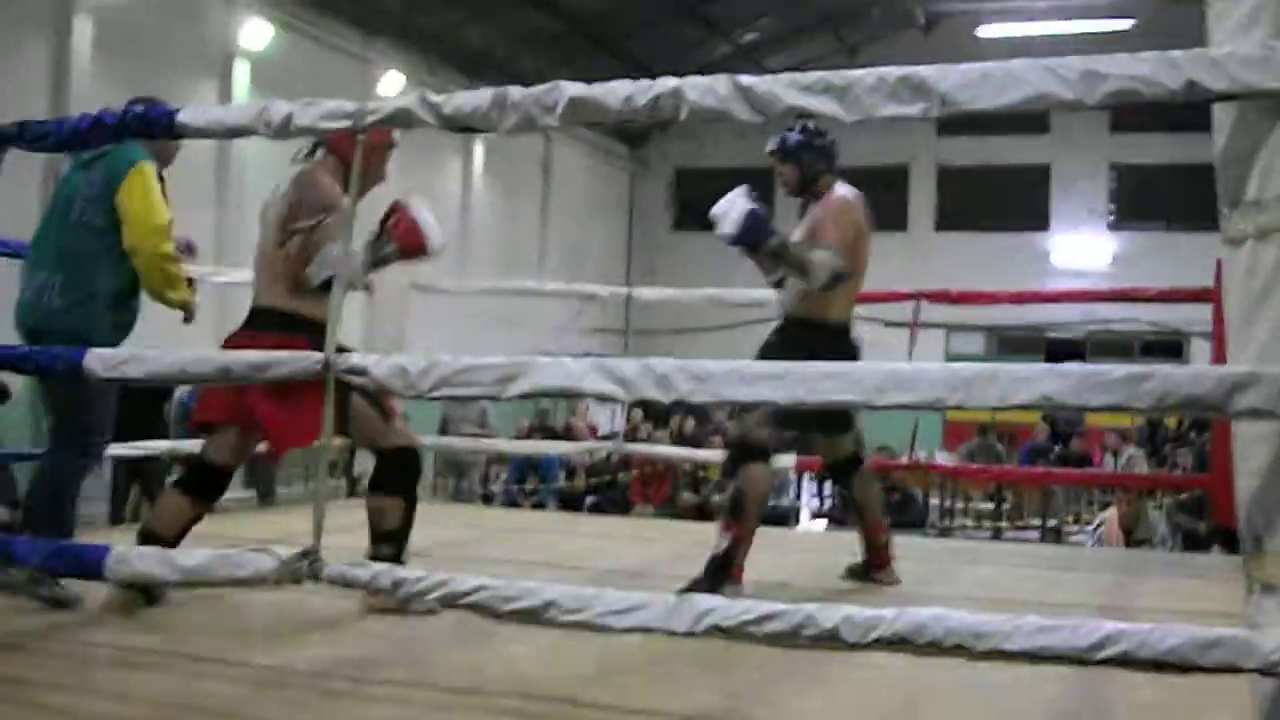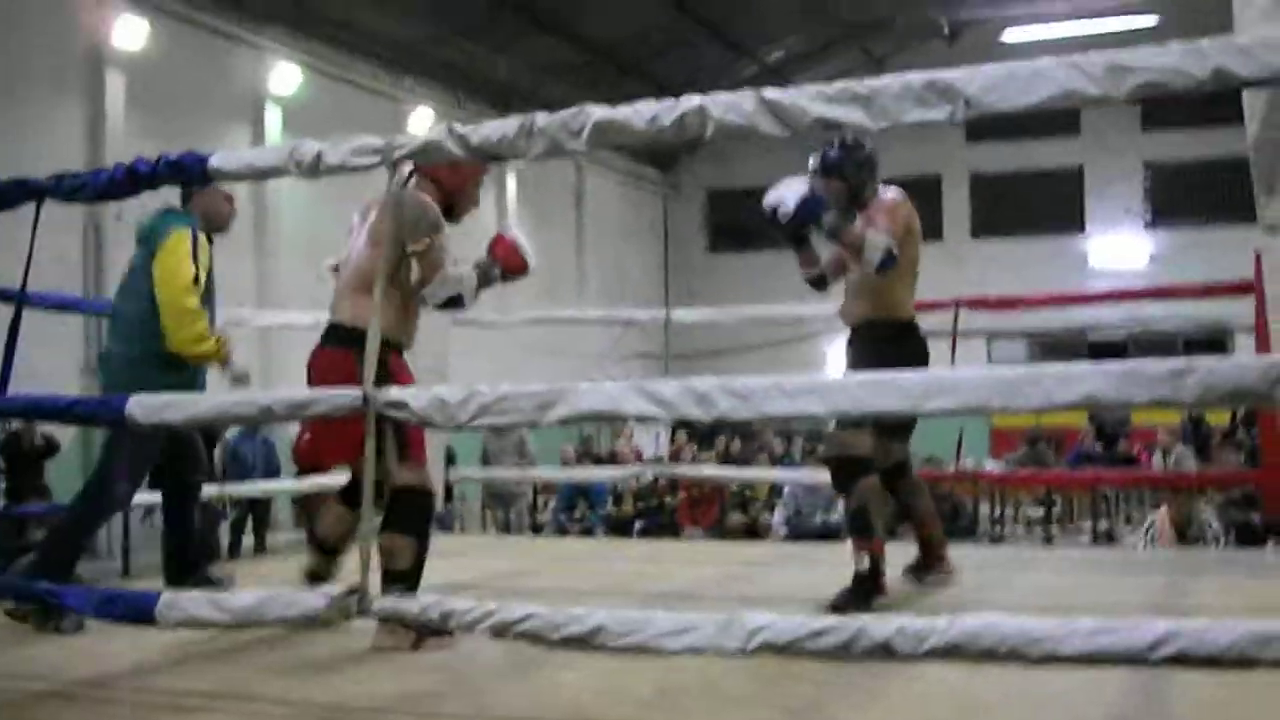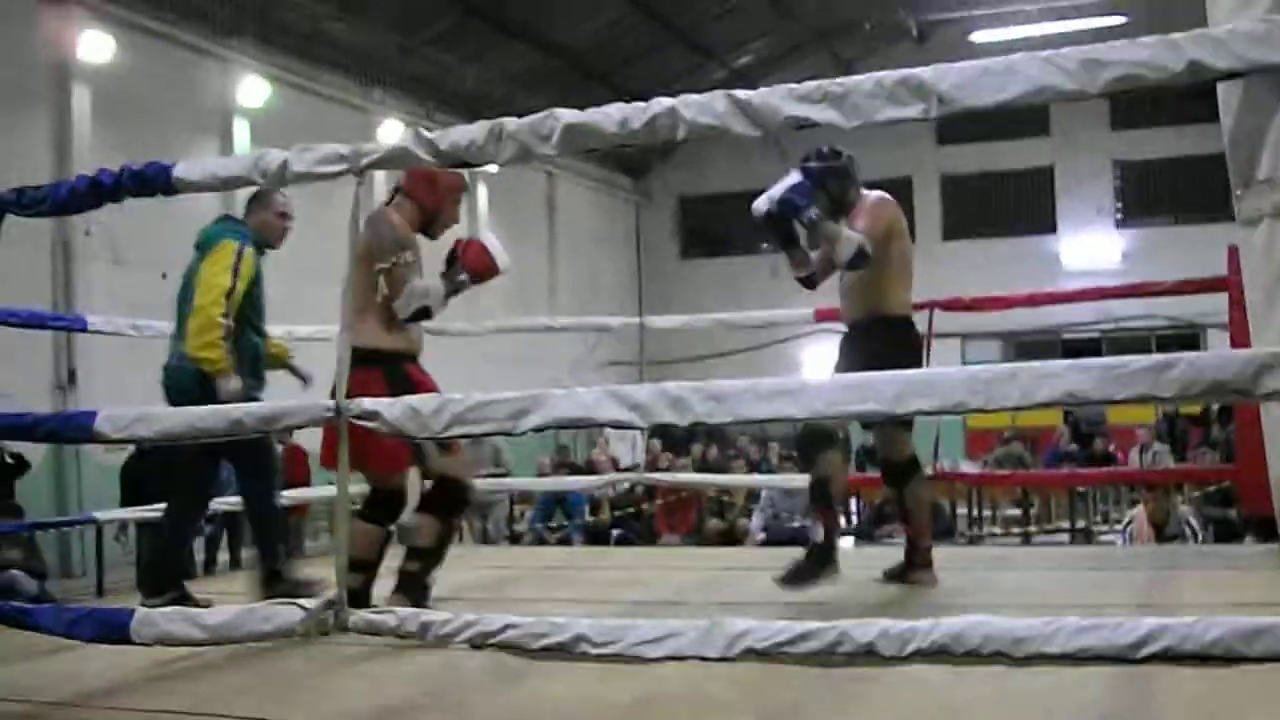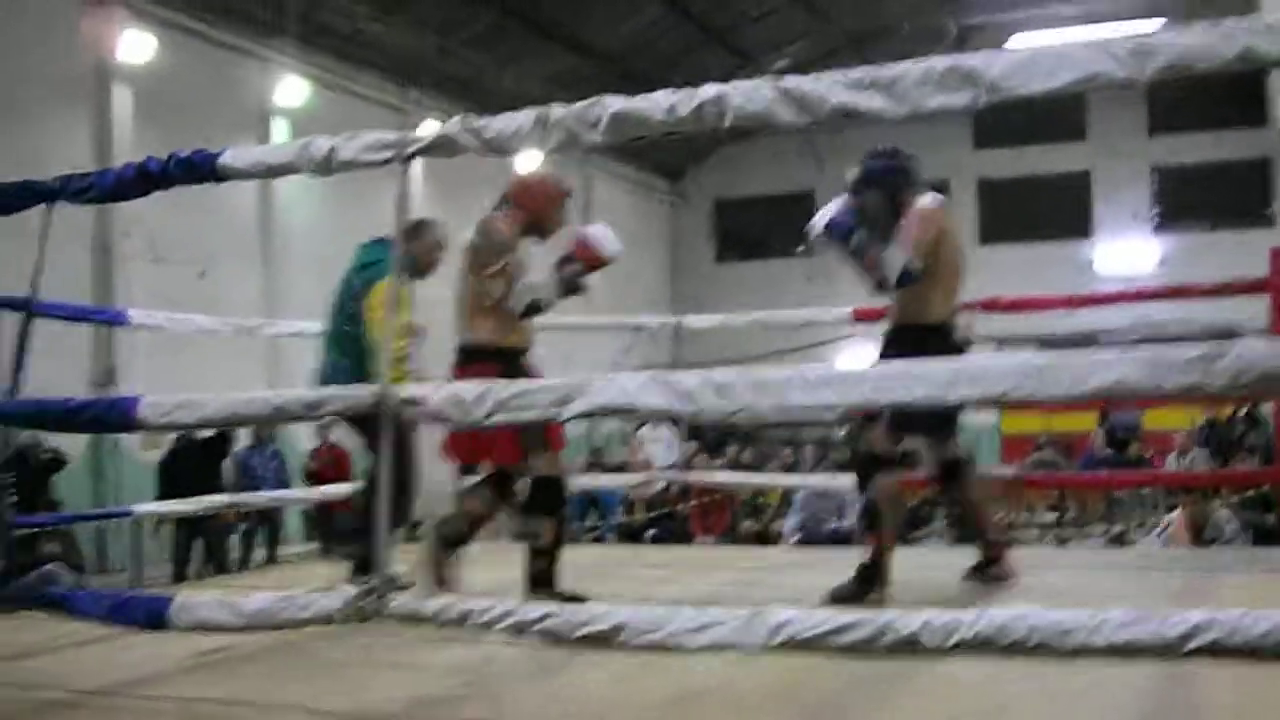
dt=0.4s
person 1, frame 1
left shoulder: (838, 204)
right shoulder: (827, 207)
left elbow: (827, 276)
right elbow: (791, 280)
left wrist: (769, 239)
right wrist: (758, 244)
left hip: (808, 342)
right hip: (831, 345)
left knee: (751, 441)
right knee: (844, 456)
left ankle: (726, 569)
right ankle: (879, 560)
person 1, frame 2
left shoulder: (890, 204)
right shoulder: (860, 218)
left elbow: (880, 260)
right elbow: (820, 279)
left wrist: (826, 219)
right wrist: (798, 235)
left hip: (889, 342)
right hip: (873, 343)
left knee: (849, 452)
right knee: (890, 458)
left ankle: (869, 576)
right ankle: (933, 554)
person 1, frame 3
left shoulder: (876, 205)
right shoulder: (850, 219)
left elbow: (855, 256)
right elbow: (810, 277)
left wrist: (809, 214)
right wrist: (788, 234)
left hip: (885, 338)
right hip: (870, 340)
left knee: (821, 425)
right knee: (896, 453)
left ankle: (824, 548)
right ankle: (919, 560)
person 1, frame 4
left shoulder: (926, 211)
right shoulder: (920, 215)
left elbow: (902, 273)
right elbow: (888, 278)
left wrist: (855, 239)
right wrist: (861, 242)
left hip: (916, 344)
right hip: (931, 343)
left knee: (878, 448)
right knee: (947, 456)
left ankle: (875, 572)
right ankle: (994, 556)
person 2, frame 1
left shoulder: (288, 191)
right shoulder: (320, 186)
right elbow: (324, 272)
left wrist: (380, 240)
right wrist: (388, 246)
left hip: (259, 339)
right hip: (296, 343)
left knee: (210, 470)
right knee: (398, 450)
left ankle: (135, 577)
person 2, frame 2
left shoulder: (380, 208)
right shoulder: (418, 208)
right elbow: (444, 290)
right wrist: (492, 269)
left hip: (337, 352)
right hip: (364, 360)
left knee: (368, 479)
right knee: (411, 487)
left ankle: (314, 581)
right ankle: (397, 619)
person 2, frame 3
left shoulder: (381, 230)
right shoulder: (389, 226)
right elbow: (412, 304)
left wrist: (451, 277)
right wrist: (464, 275)
left hip: (364, 372)
right hip: (385, 375)
left knee: (387, 492)
right knee: (454, 480)
left ankle: (355, 603)
right ankle: (409, 591)
person 2, frame 4
left shoulder: (500, 239)
right shoulder: (494, 234)
left elbow: (520, 299)
right elbow: (525, 299)
left wrist: (567, 274)
right wrist: (574, 268)
left hip: (479, 366)
right hip: (497, 367)
left knee: (503, 476)
right knee: (548, 475)
left ankle: (445, 545)
right ankle: (541, 585)
person 3, frame 1
left shoulder: (90, 165)
right shoulder: (135, 167)
right elbow: (152, 253)
left wrist: (165, 250)
right wrist: (182, 294)
left hip: (47, 314)
right hip: (79, 323)
left knee: (71, 435)
right knee: (82, 441)
person 3, frame 2
left shoulder: (172, 239)
right shoulder: (183, 238)
right elbow: (181, 308)
right wrist: (219, 352)
left hip: (159, 384)
right hip: (147, 386)
left knee: (189, 472)
right knee: (109, 491)
left ankle: (185, 572)
person 3, frame 3
left shoulder: (234, 250)
right shoulder: (234, 247)
right elbow: (209, 311)
left wrist: (283, 358)
right wrist: (223, 371)
left hip: (192, 384)
right hip: (215, 387)
left knee: (193, 489)
right knee: (262, 480)
left ankle: (161, 584)
right ankle: (273, 578)
person 3, frame 4
left shoulder: (371, 265)
right shoulder: (389, 276)
right elbow: (389, 345)
left hip: (340, 383)
right hip: (365, 388)
left knee: (390, 469)
right knee: (398, 477)
left ankle: (363, 543)
right ankle: (367, 566)
